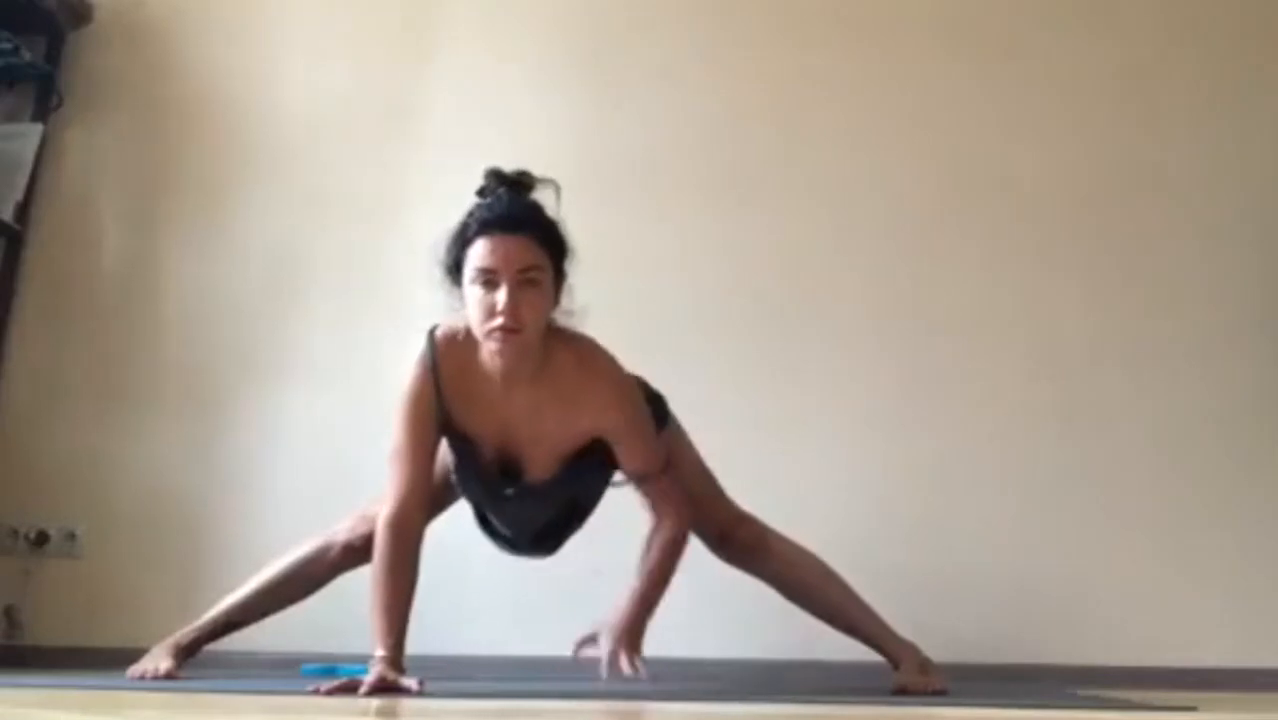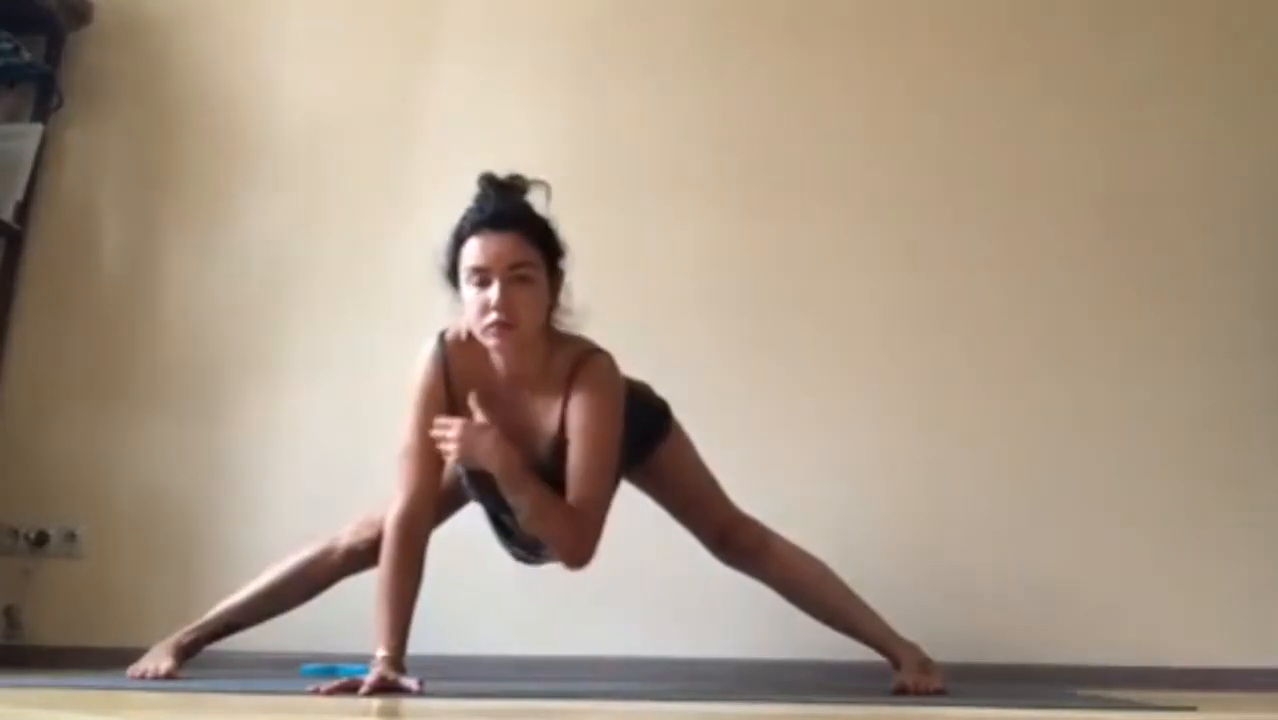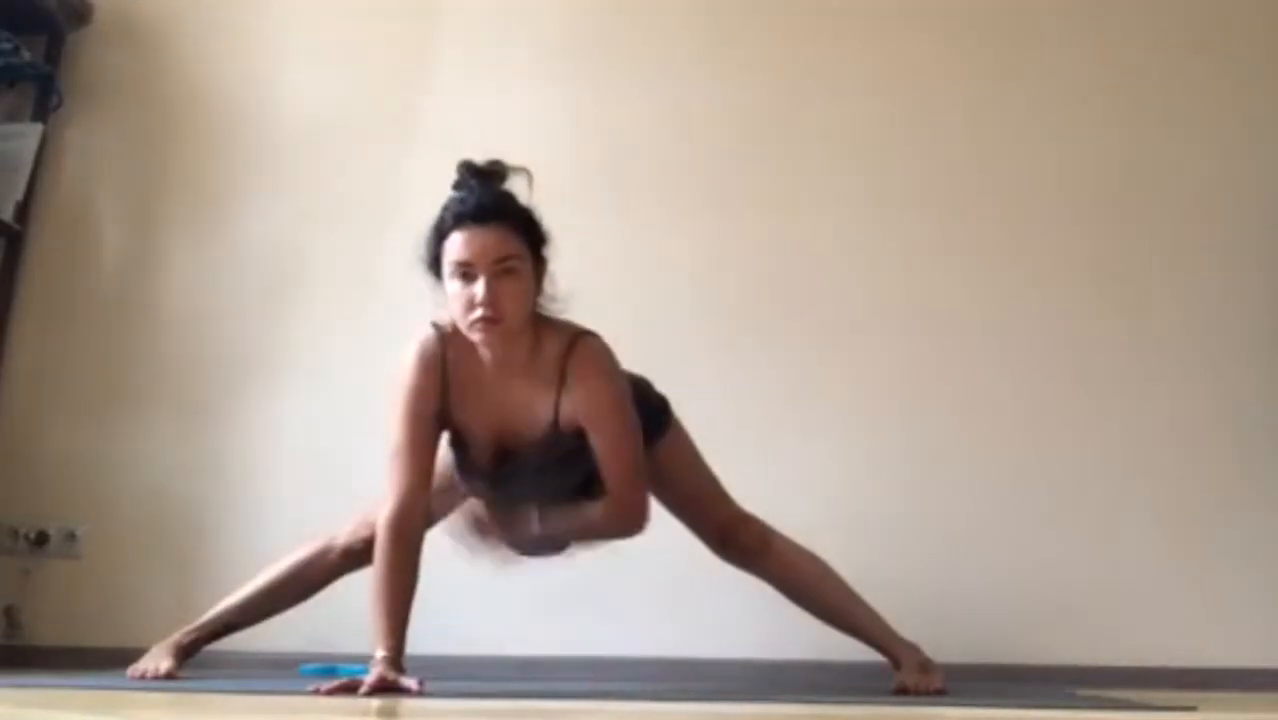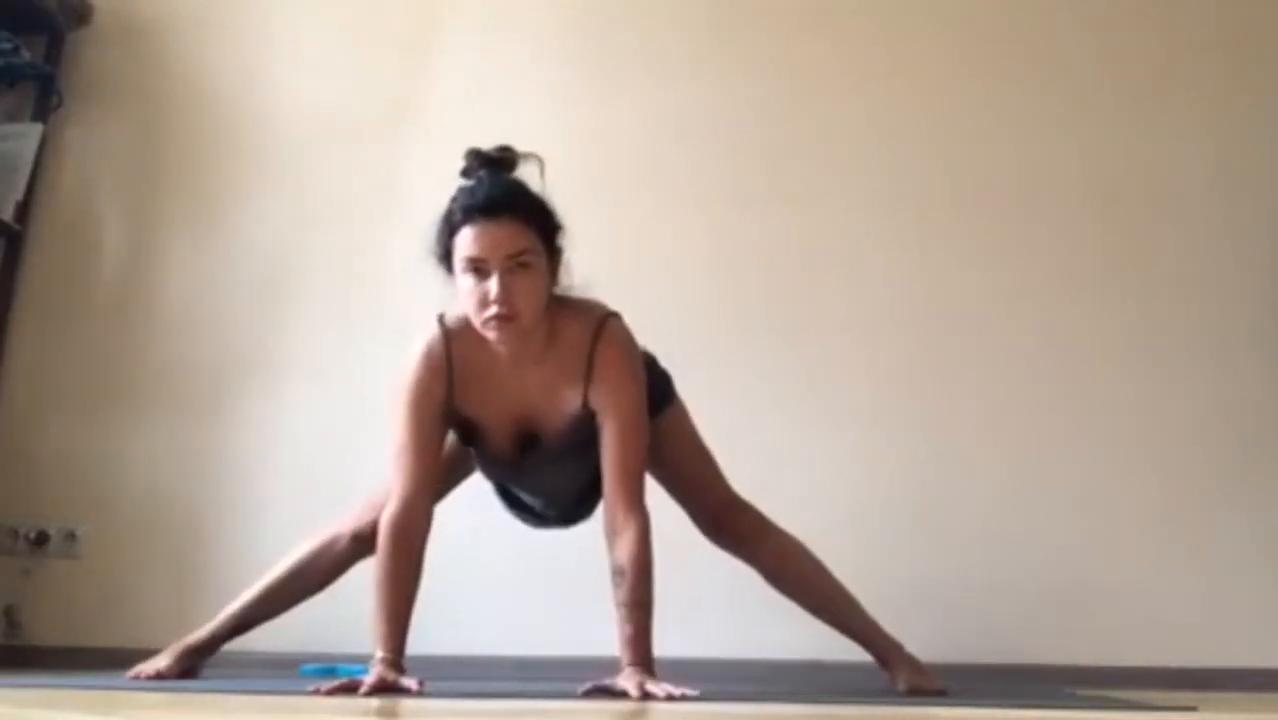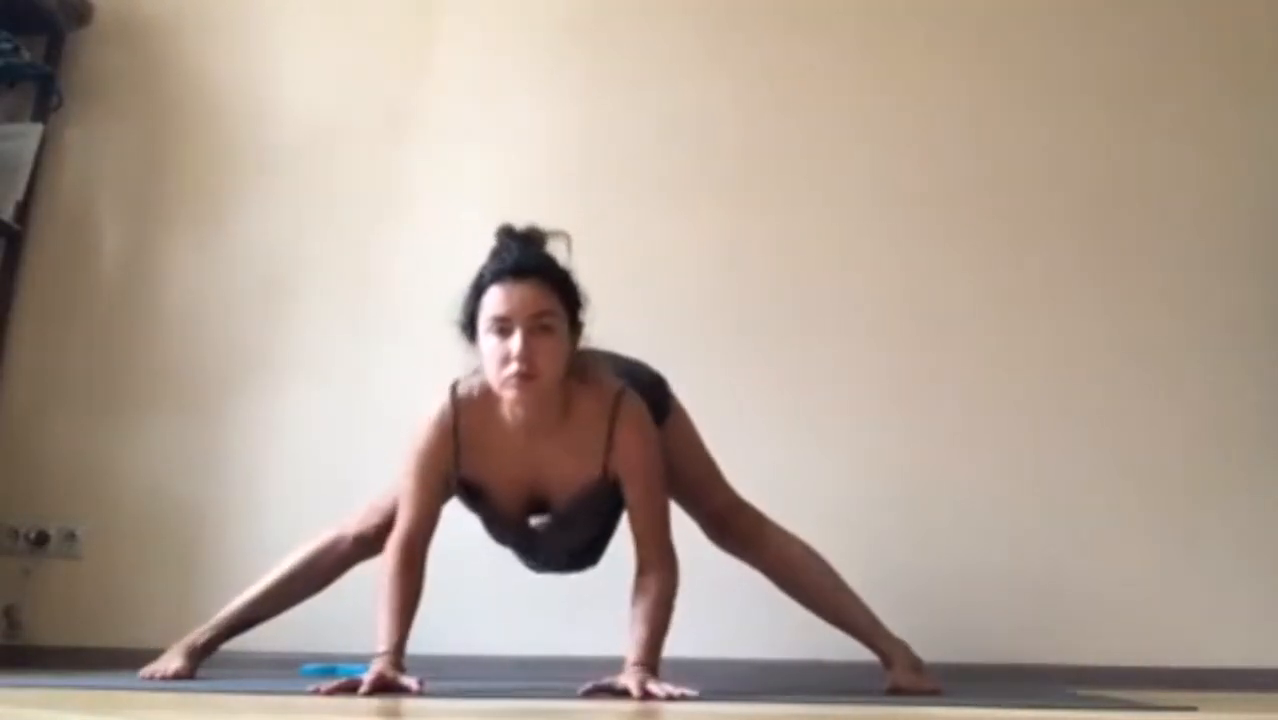
dt=0.7s
person 1, frame 1
left shoulder: (598, 382)
right shoulder: (437, 361)
left elbow: (675, 512)
right elbow: (398, 520)
left wrist: (630, 620)
right wrist: (385, 658)
left hip: (608, 437)
right hip: (477, 451)
left knee: (736, 535)
right knee: (353, 538)
left ankle: (901, 650)
right ankle: (184, 638)
person 1, frame 2
left shoulder: (593, 378)
right shoulder: (443, 363)
left elbow: (577, 550)
right elbow: (410, 518)
left wrist: (504, 467)
right wrist: (386, 658)
left hip: (623, 429)
right hip: (499, 454)
left knee: (740, 540)
right knee: (365, 539)
left ankle: (903, 650)
right ankle: (184, 636)
person 1, frame 3
left shoulder: (585, 364)
right shoulder: (434, 360)
left elbow: (628, 509)
right elbow: (398, 517)
left wrist: (523, 524)
right wrist: (386, 659)
left hip: (612, 431)
right hip: (486, 446)
left knee: (739, 537)
right knee: (353, 540)
left ankle: (902, 650)
right ankle: (184, 638)
person 1, frame 4
left shoulder: (606, 345)
right shoulder: (440, 355)
left elbow: (626, 519)
right elbow: (405, 517)
left wrist: (636, 663)
right wrist: (386, 660)
left hip: (625, 404)
right hip: (487, 430)
left knee: (734, 525)
right knee: (364, 526)
left ankle: (893, 655)
right ankle: (196, 642)
person 1, frame 5
left shoulder: (622, 413)
right shoulder: (454, 418)
left elbow: (656, 559)
right elbow: (405, 545)
left wrist: (640, 664)
right wrist: (387, 658)
left hip: (637, 401)
left knee: (739, 526)
right knee: (365, 530)
left ankle: (896, 652)
right ankle: (195, 642)
